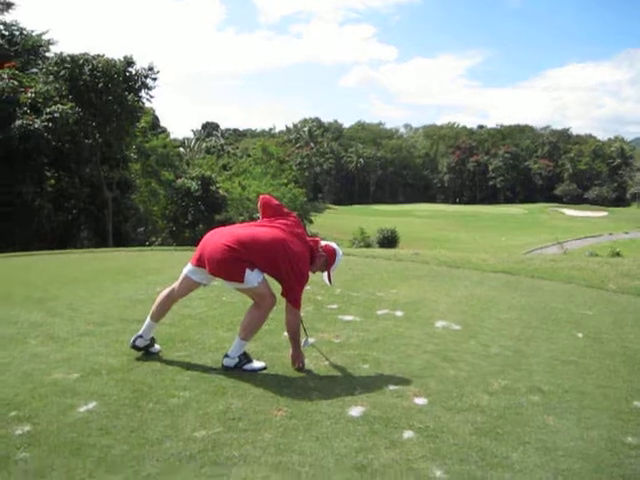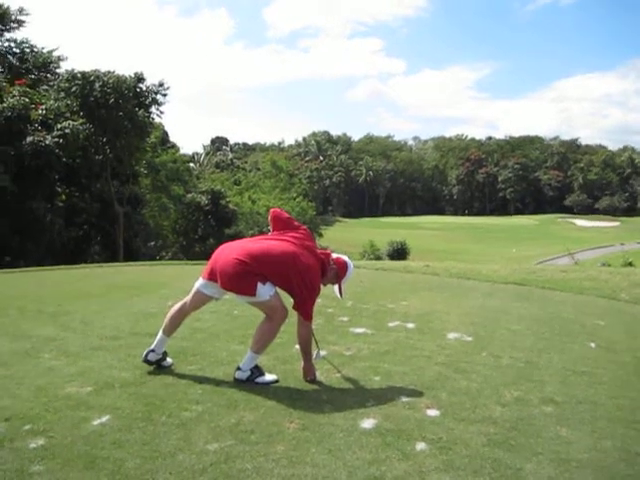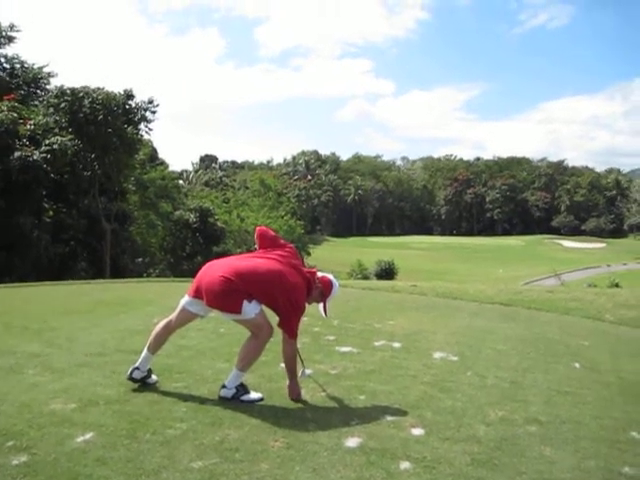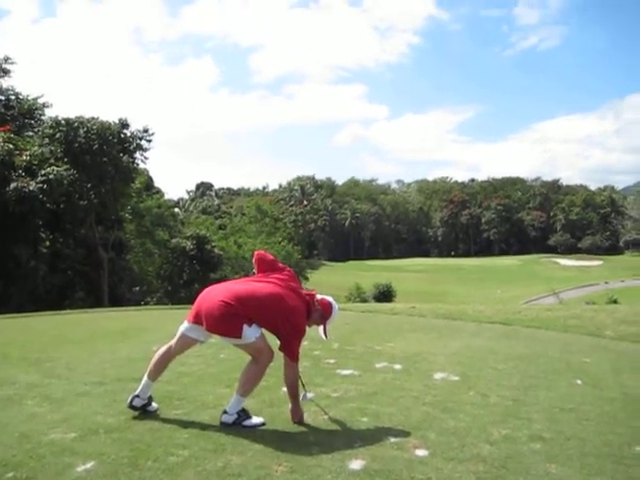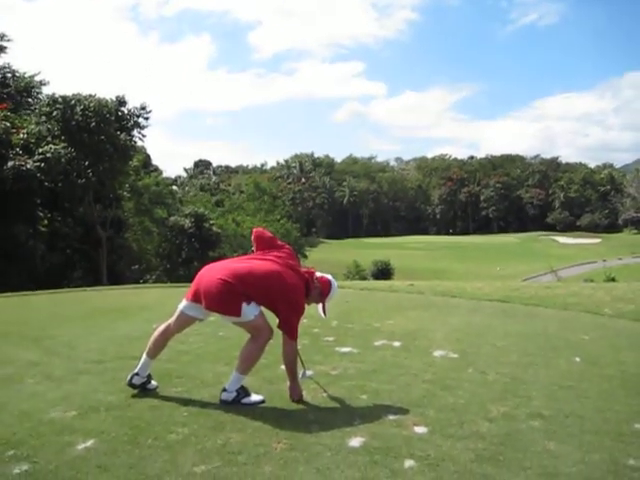
dt=1s
person 1, frame 1
left shoulder: (293, 223)
right shoulder: (300, 264)
left elbow: (264, 200)
right elbow: (293, 310)
right wrist: (296, 350)
left hip: (213, 238)
right hip: (229, 254)
left knee: (177, 290)
right knee: (266, 300)
left ankle: (143, 338)
right ankle: (234, 357)
person 1, frame 2
left shoulder: (304, 236)
right shoulder: (311, 277)
left elbow: (274, 213)
right elbow: (304, 322)
right wrist: (307, 362)
left hip: (224, 253)
right hip: (240, 268)
left knee: (189, 304)
right knee: (277, 313)
left ankle: (155, 352)
right ankle: (246, 370)
person 1, frame 3
left shoulder: (290, 253)
right shoulder: (297, 295)
left elbow: (260, 231)
right elbow: (289, 341)
right wrist: (293, 381)
left hip: (209, 271)
right hip: (226, 286)
left knee: (173, 322)
right knee: (263, 331)
left ankle: (140, 369)
right ankle: (231, 388)
person 1, frame 4
left shoulder: (288, 277)
right shoulder: (297, 318)
left elbow: (259, 256)
right elbow: (291, 365)
right wrist: (295, 405)
left hip: (209, 296)
right hip: (226, 310)
left knee: (174, 348)
right knee: (264, 355)
left ankle: (140, 397)
right ankle: (232, 413)
person 1, frame 5
left shoulder: (287, 255)
right shoulder: (295, 296)
left elbow: (257, 233)
right elbow: (289, 343)
right wrist: (294, 383)
left hip: (207, 274)
right hip: (225, 288)
left knee: (173, 326)
right knee: (263, 333)
left ankle: (139, 375)
right ankle: (232, 391)
